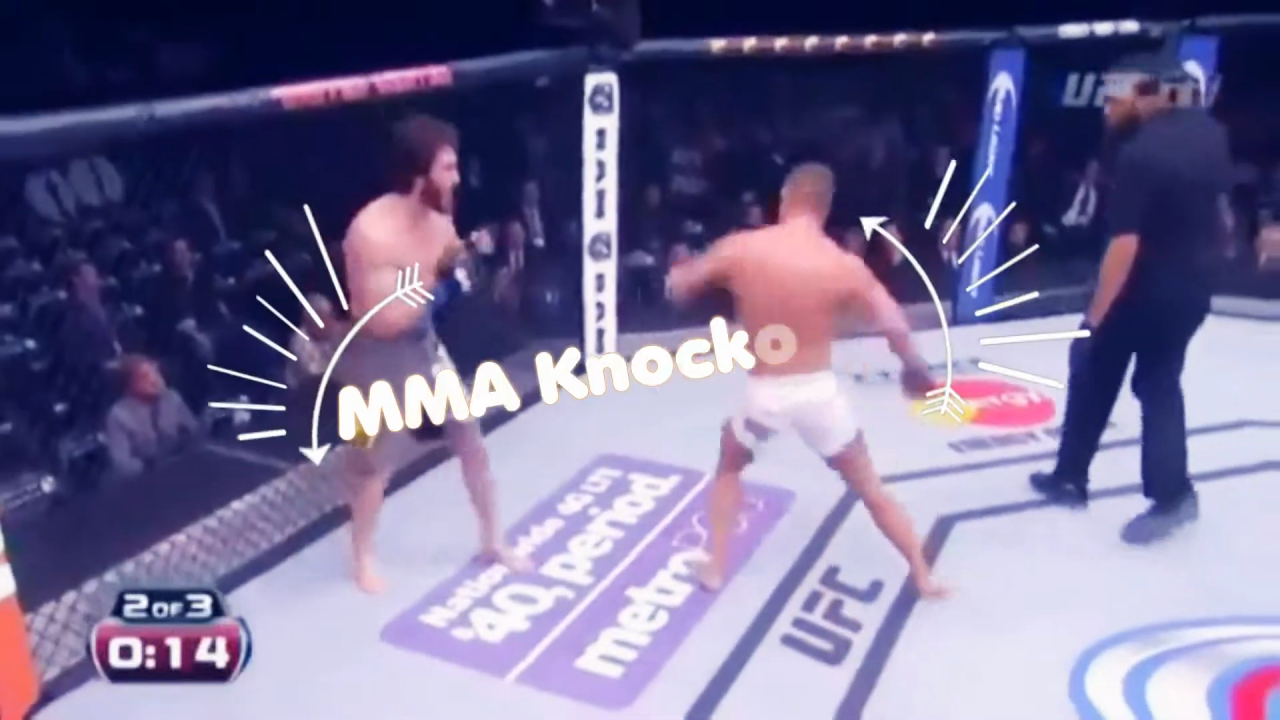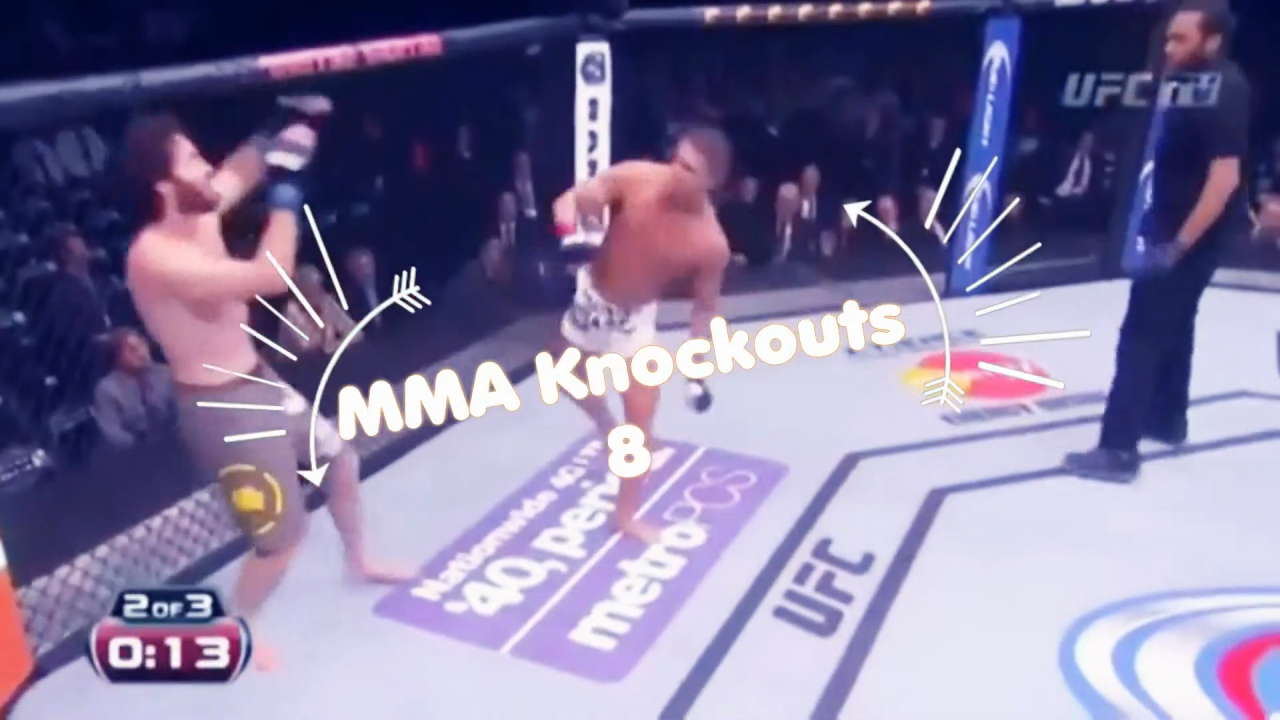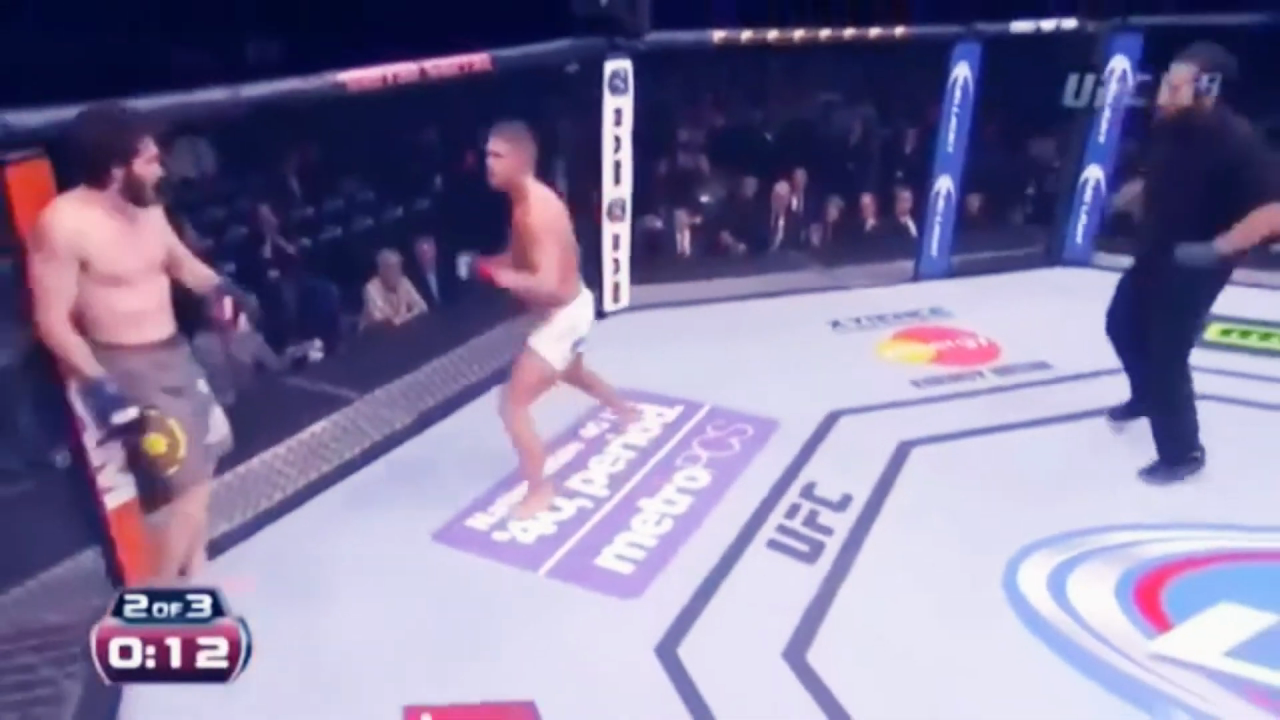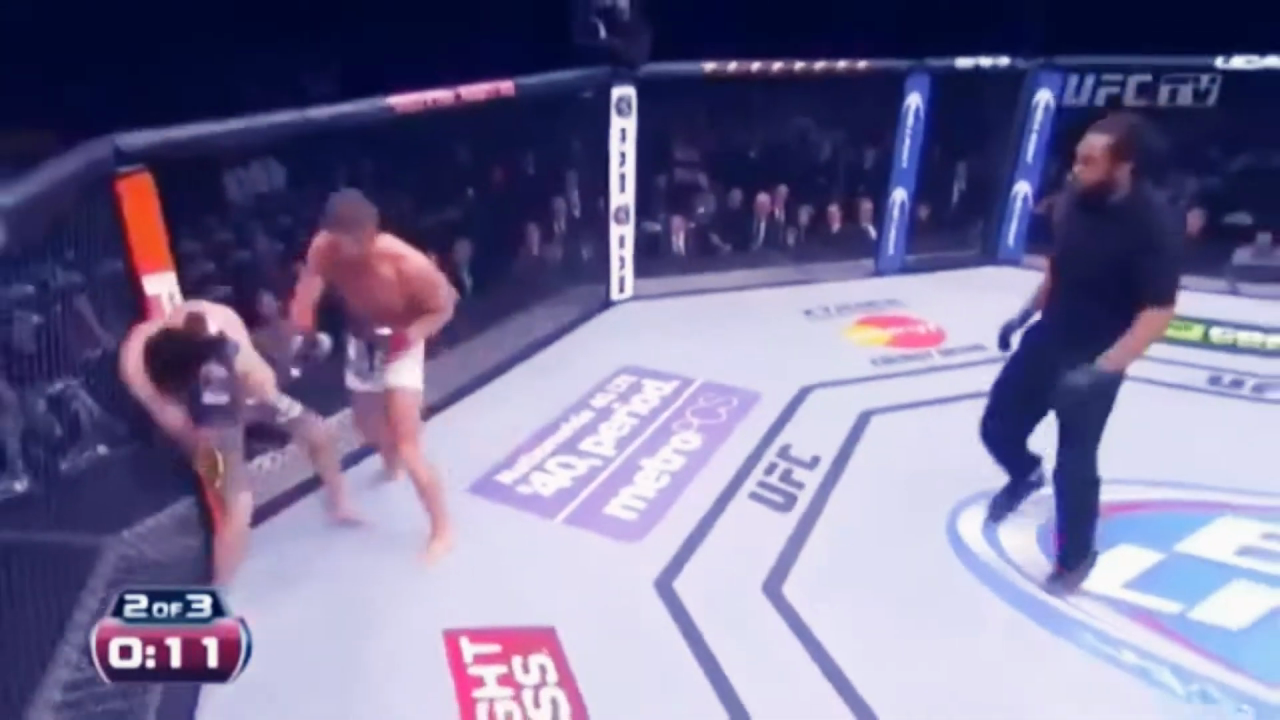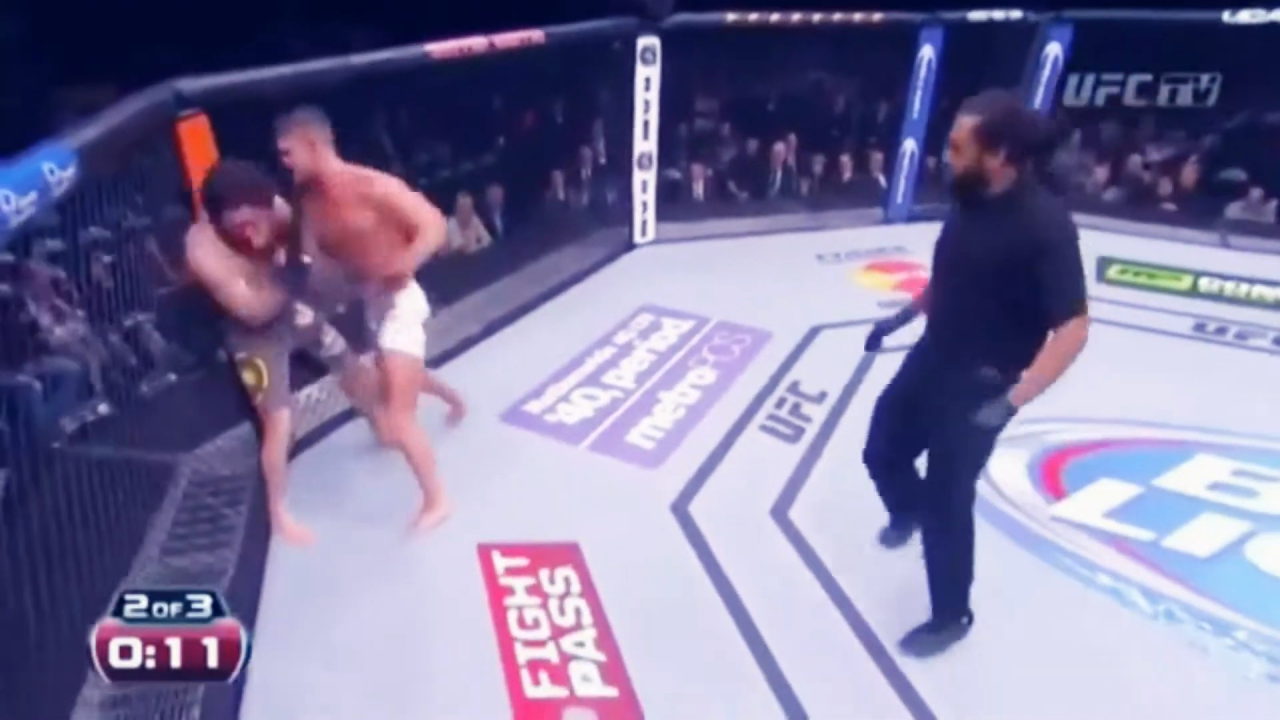
dt=0.7s
person 1, frame 1
left shoulder: (1139, 156)
right shoulder: (1210, 133)
left elbow: (1125, 246)
right elbow: (1215, 200)
left wrist: (1093, 321)
left hip: (1142, 290)
right hip: (1194, 285)
left knee: (1093, 378)
right knee: (1160, 384)
left ankle: (1070, 478)
right ankle: (1171, 494)
person 1, frame 2
left shoulder: (1221, 93)
right shoulder: (1214, 84)
left elbow: (1225, 177)
left wrist: (1178, 245)
left hip: (1195, 230)
right hip: (1182, 223)
left knee: (1143, 332)
right knee: (1170, 322)
left ankle: (1116, 450)
right ankle: (1165, 418)
person 1, frame 3
left shoulder: (1237, 141)
right shoulder: (1168, 128)
left wrist: (1213, 250)
left hip: (1198, 263)
right hip: (1155, 255)
left knee: (1166, 355)
right knee: (1122, 324)
left ankle: (1184, 452)
right ankle: (1145, 396)
person 1, frame 4
left shoulder: (1153, 224)
right shoulder: (1077, 202)
left elbow: (1156, 315)
left wrist: (1102, 370)
right wrist: (1025, 315)
left hip: (1093, 362)
right hip: (1048, 339)
left knee: (1074, 460)
right knee: (997, 426)
left ankle: (1075, 557)
right ankle: (1026, 471)
person 1, frame 5
left shoulder: (1044, 225)
right shoulder: (970, 198)
left elbow: (1072, 329)
left wrist: (1013, 400)
right wrist: (902, 316)
left hip: (979, 385)
right hip: (932, 356)
left knee: (949, 497)
right knee: (882, 451)
left ankle: (951, 614)
right ankle: (911, 512)
person 2, frame 1
left shoulder: (437, 216)
right shoulder: (372, 233)
left elbow: (455, 261)
right elbow: (380, 322)
left hip: (422, 342)
right hip: (377, 353)
left knee: (472, 444)
right knee: (376, 466)
left ankle: (492, 540)
right ankle: (362, 554)
person 2, frame 2
left shoulder: (196, 217)
right shoulder: (158, 259)
left elbow: (239, 174)
right elbow: (269, 275)
left wrist: (282, 144)
right wrist: (287, 190)
left hip: (260, 384)
right hip: (220, 411)
left knee: (344, 467)
right knee: (280, 543)
left ankle: (357, 561)
person 2, frame 3
left shoulder: (146, 208)
right shoulder: (64, 224)
left elbow: (181, 261)
right elbow: (52, 320)
left wrist: (219, 287)
right wrist: (99, 387)
left hip: (175, 353)
right hip: (131, 370)
left knee: (205, 463)
right knee: (193, 489)
left ankle: (196, 574)
person 2, frame 4
left shoulder: (218, 319)
right shoulder: (136, 364)
left elbow: (267, 391)
right elbow: (193, 435)
left wrist: (232, 361)
right wrist: (205, 411)
left hip: (240, 392)
right hip: (210, 418)
left knee: (318, 434)
right knee: (238, 508)
left ankle: (338, 504)
person 2, frame 5
left shoulder: (268, 204)
right shoulder: (202, 251)
right elbow: (257, 313)
right wrist: (284, 271)
left hip: (288, 307)
right hip: (254, 332)
left knee: (349, 363)
right knee: (280, 422)
right ankle: (279, 513)
person 3, frame 1
left shoulder: (745, 248)
right shoulder: (846, 265)
left elbow: (680, 284)
right elbow: (893, 322)
right wrist: (914, 366)
left hip: (766, 398)
right hip: (819, 394)
left knee: (728, 468)
right knee: (867, 486)
left ankle: (714, 566)
right ankle: (921, 573)
person 3, frame 2
left shoulder: (709, 245)
right shoulder: (633, 179)
left elbow: (706, 305)
right elbow: (572, 202)
right wrist: (565, 225)
left hip: (632, 318)
right hip: (591, 298)
left knee: (640, 418)
left ankle: (627, 513)
right ankle: (611, 436)
person 3, frame 3
left shoulder: (537, 212)
right shoulder: (523, 199)
left elbow: (549, 285)
right elbow: (522, 256)
left wrist: (495, 274)
right wrist: (493, 264)
left hip: (563, 317)
right hip: (566, 310)
left knee: (512, 403)
right knee: (570, 371)
left ankle: (539, 490)
right ankle: (621, 408)
person 3, frame 4
left shoulder: (409, 265)
right shoulder: (325, 250)
left elbow: (443, 307)
right elbow: (303, 305)
left wrist: (401, 339)
left hip: (396, 352)
right hip: (360, 345)
left knee: (406, 448)
right knee: (370, 427)
left ankle: (442, 529)
right ankle: (390, 462)
person 3, frame 5
left shoulder: (372, 186)
right shoulder: (312, 200)
left elbow: (434, 227)
right elbow: (311, 255)
left wrist: (397, 268)
left hip: (399, 303)
right hip: (376, 302)
left knee: (398, 417)
right knee: (397, 377)
left ankle: (436, 501)
right ankle: (455, 400)
